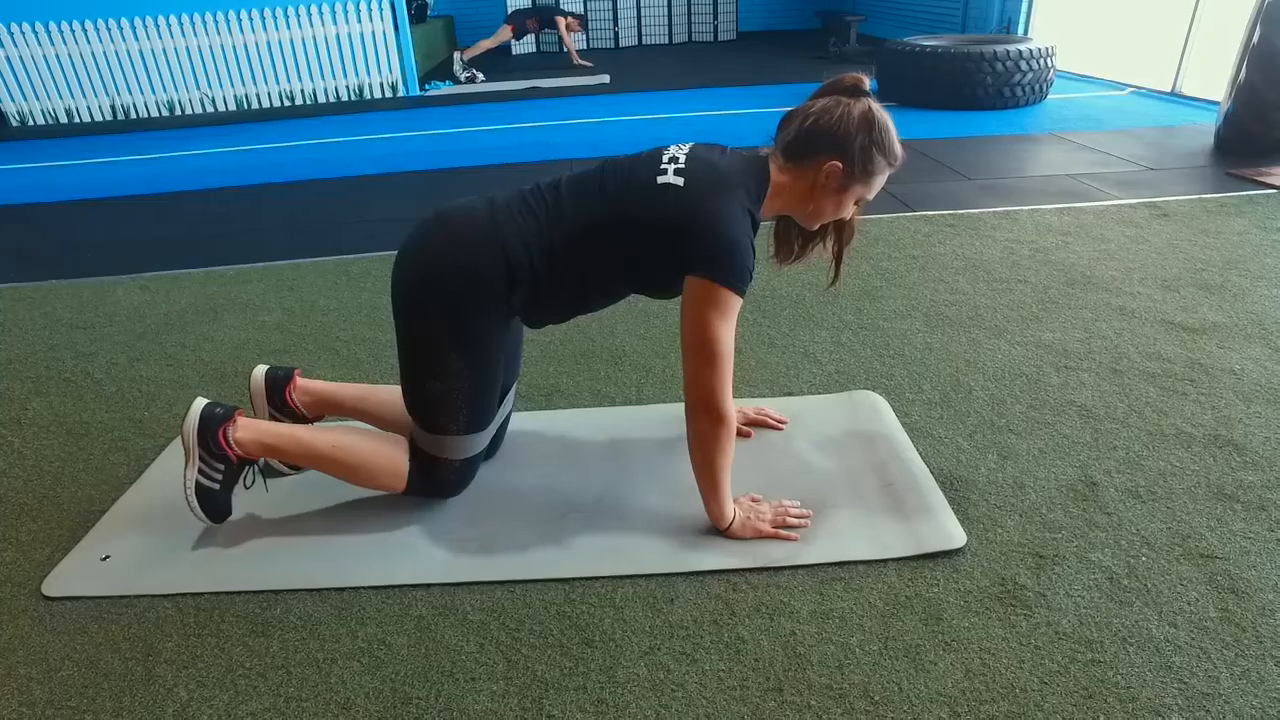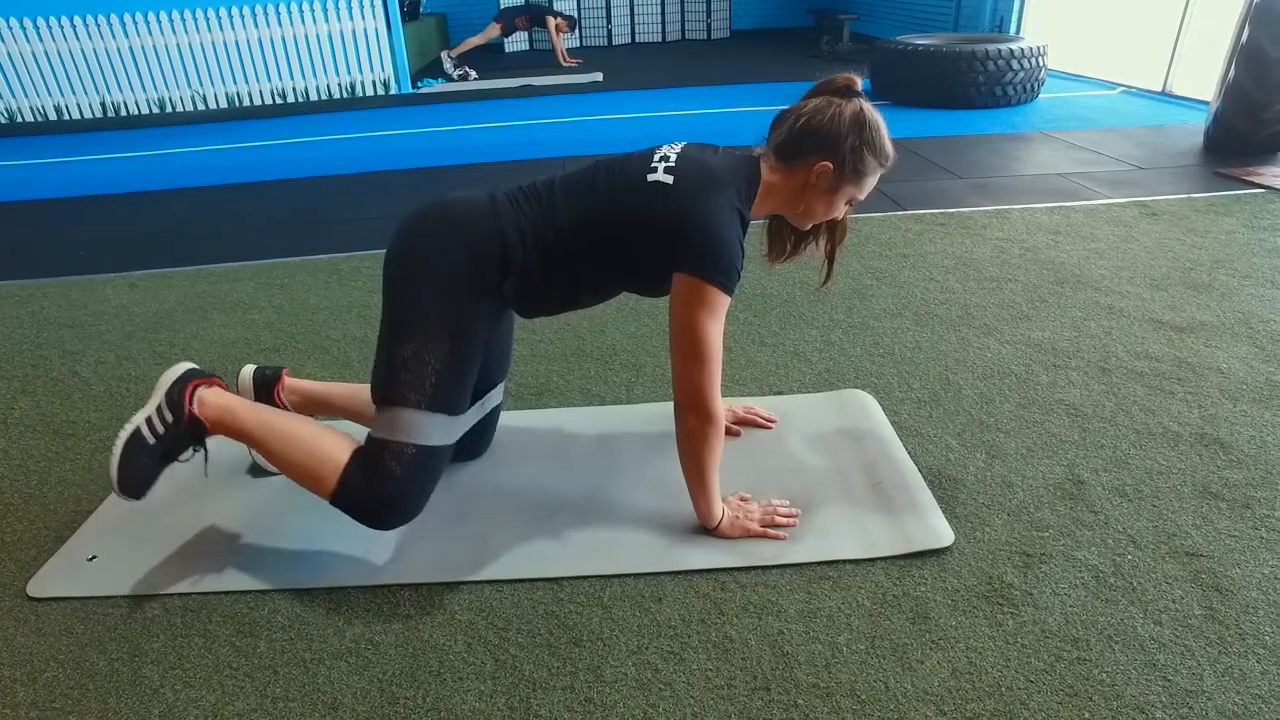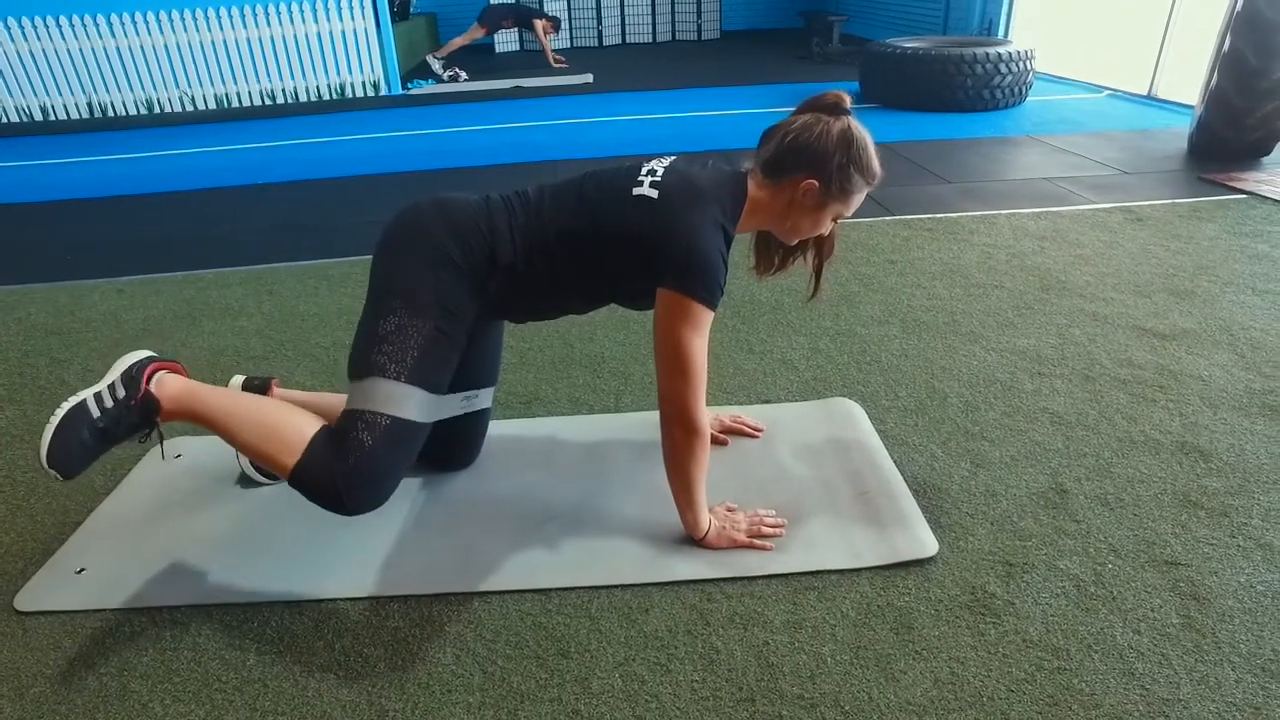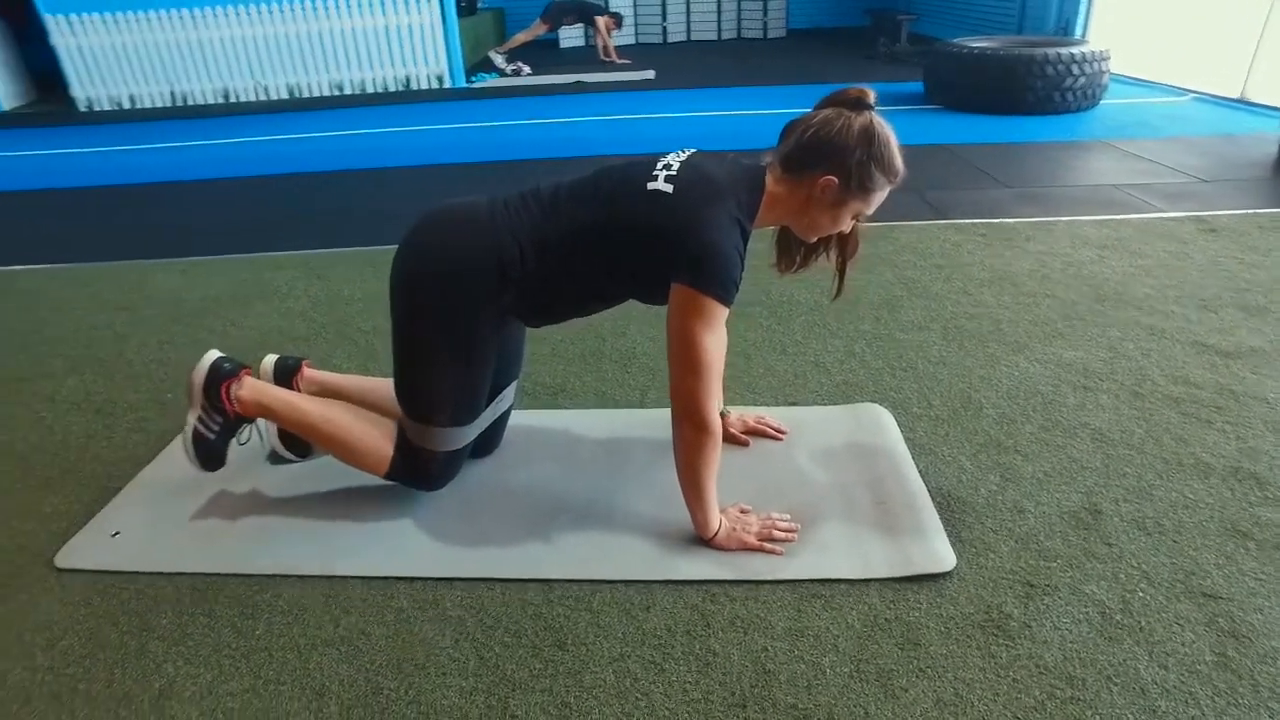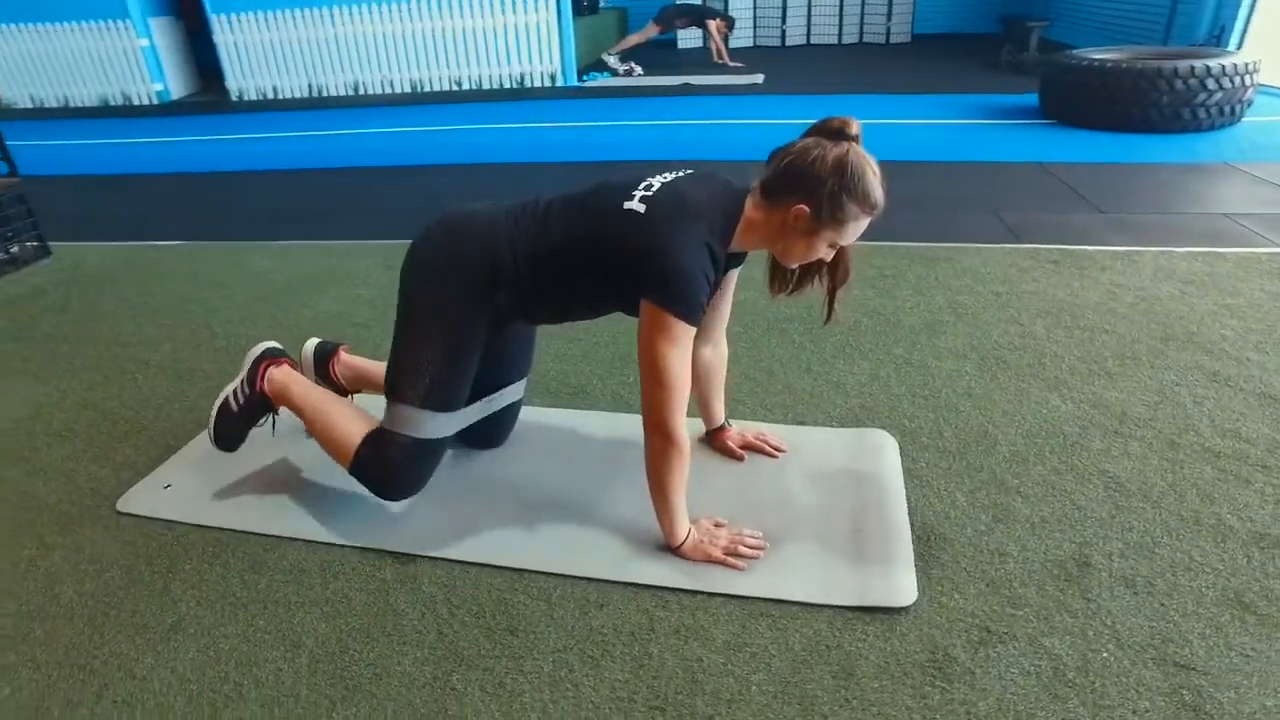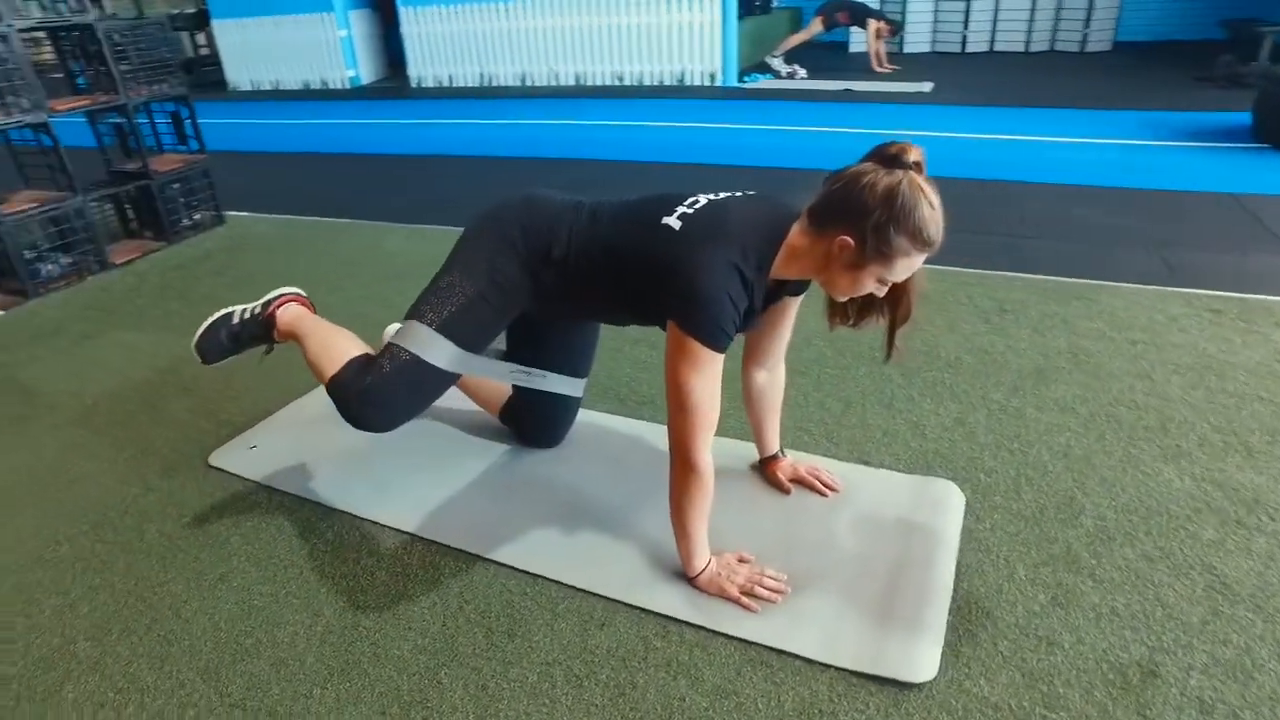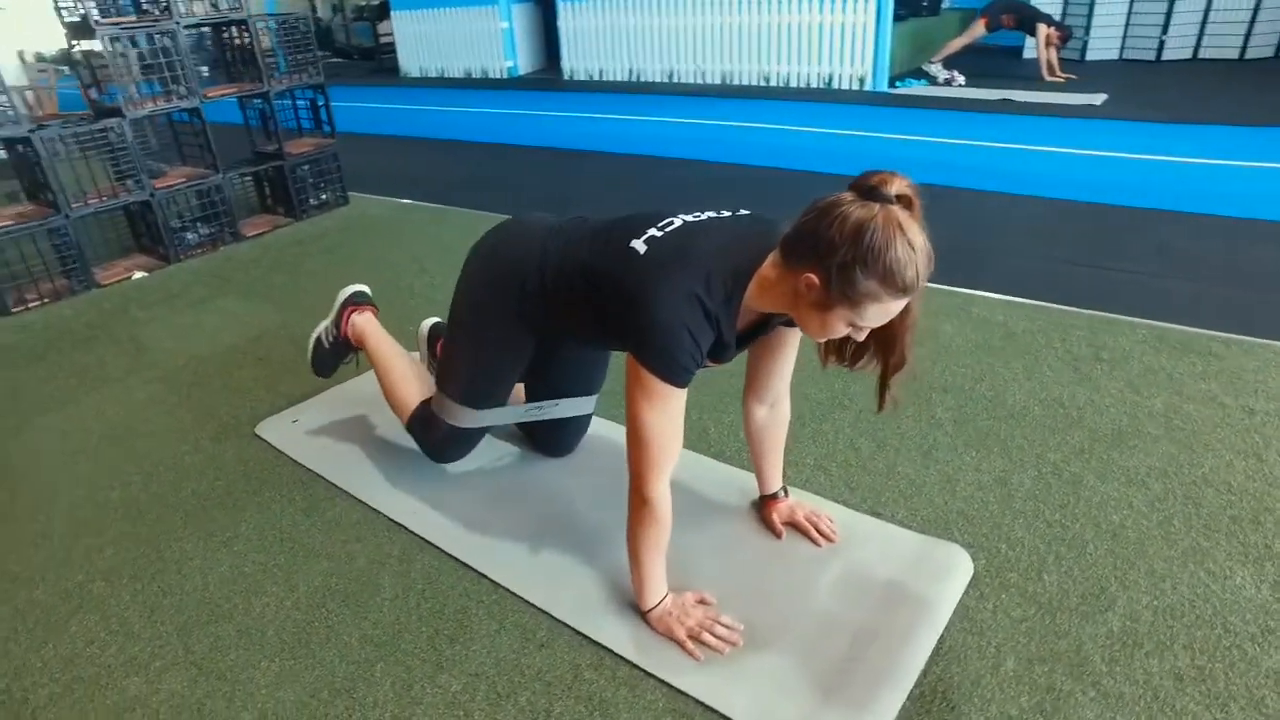
dt=0.7s
person 1, frame 1
left shoulder: (733, 171)
right shoulder: (725, 225)
right elbow: (706, 401)
left wrist: (723, 410)
right wrist: (725, 513)
left hip: (471, 253)
right hip: (462, 278)
left knee: (477, 433)
right knee: (443, 470)
left ankle: (295, 394)
right ankle: (238, 434)
person 1, frame 2
left shoulder: (725, 171)
right shoulder: (713, 224)
right elbow: (694, 401)
left wrist: (712, 408)
right wrist: (713, 513)
left hip: (468, 252)
right hip: (452, 265)
left knee: (466, 437)
right knee: (388, 493)
left ankle: (279, 389)
right ankle: (202, 404)
person 1, frame 3
left shoulder: (715, 187)
right shoulder: (699, 238)
right elbow: (679, 412)
left wrist: (697, 419)
right wrist: (699, 522)
left hip: (463, 257)
right hip: (441, 263)
left knee: (453, 449)
right knee: (355, 477)
left ankle: (269, 398)
right ankle: (158, 390)
person 1, frame 4
left shoulder: (733, 181)
right shoulder: (712, 232)
left elbow: (706, 324)
right elbow: (690, 413)
left wrist: (722, 415)
right wrist: (711, 524)
left hip: (477, 259)
right hip: (455, 276)
left knee: (479, 435)
right knee: (428, 464)
left ankle: (300, 382)
right ankle: (241, 394)
person 1, frame 5
left shoulder: (729, 212)
right shoulder: (682, 249)
left elbow: (708, 339)
right elbow: (663, 424)
left wrist: (719, 425)
right wrist: (680, 533)
left hip: (500, 277)
right hip: (460, 273)
left knee: (487, 431)
right knee: (397, 471)
left ankle: (335, 365)
right ankle: (274, 380)
person 1, frame 6
left shoulder: (791, 245)
right shoulder: (715, 276)
left elbow: (764, 365)
right elbow: (691, 449)
left wrist: (771, 454)
right wrist: (700, 565)
left hip: (563, 274)
right hip: (516, 252)
left knee: (541, 430)
right knee: (374, 400)
left ankle: (434, 356)
right ankle: (286, 317)
person 1, frame 7
left shoulder: (787, 268)
right shoulder: (678, 307)
left elbow: (767, 400)
right elbow: (650, 482)
left wrist: (773, 494)
right wrist: (654, 602)
left hip: (572, 285)
right hip: (511, 278)
left knee: (554, 441)
right knee: (445, 438)
left ankle: (448, 345)
right ankle: (358, 321)
